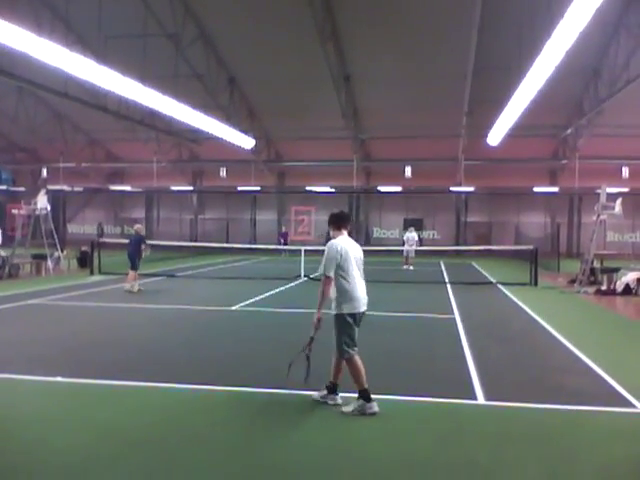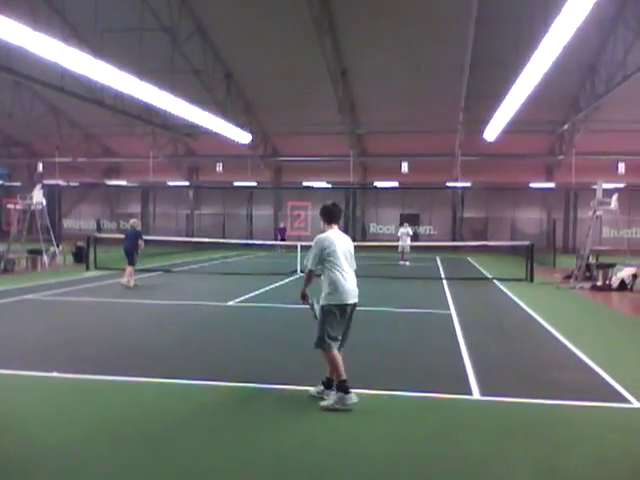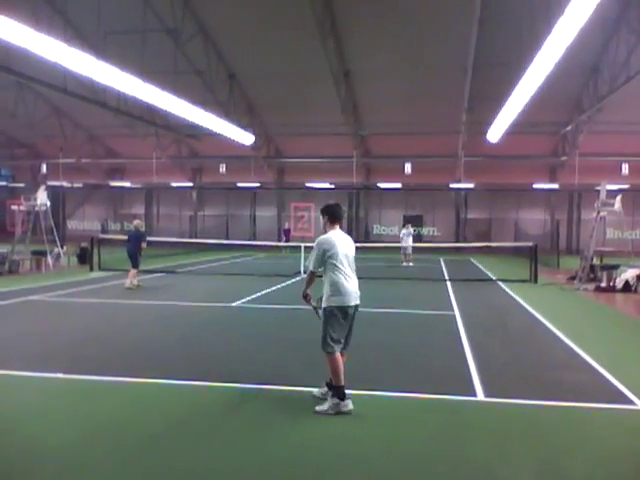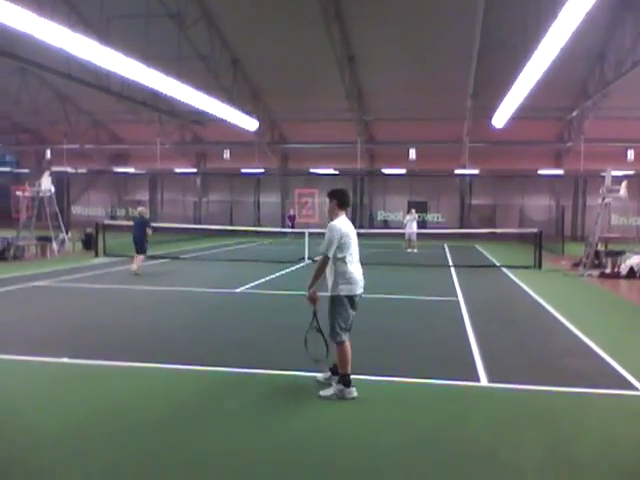
dt=0.3s
person 1, frame 1
left shoulder: (333, 246)
right shoulder: (356, 246)
left elbow: (327, 281)
left wrist: (319, 311)
left hip: (346, 305)
right hip: (359, 302)
left knee: (349, 352)
right knee: (343, 349)
left ankle: (366, 401)
right ankle: (331, 391)
person 1, frame 2
left shoulder: (322, 239)
right shoulder: (347, 240)
left elbow: (311, 270)
left wrist: (303, 290)
left hip: (334, 296)
right hip: (351, 295)
left knee: (327, 344)
right knee: (336, 344)
left ankle: (344, 391)
right ankle: (329, 386)
person 1, frame 3
left shoulder: (324, 240)
right shoulder: (348, 240)
left elbow: (313, 271)
left wrist: (306, 290)
right wrist: (325, 295)
left hip: (337, 298)
right hip: (352, 297)
left knee: (331, 347)
right knee: (340, 346)
left ankle: (341, 399)
right ankle: (333, 387)
person 1, frame 4
left shoulder: (335, 226)
right shoulder: (347, 225)
left elbow: (325, 259)
left wrist: (312, 287)
right wrist: (327, 281)
left hip: (343, 287)
right hip: (354, 284)
left knee: (339, 335)
right knee: (342, 333)
left ankle: (346, 385)
right ankle: (337, 372)
